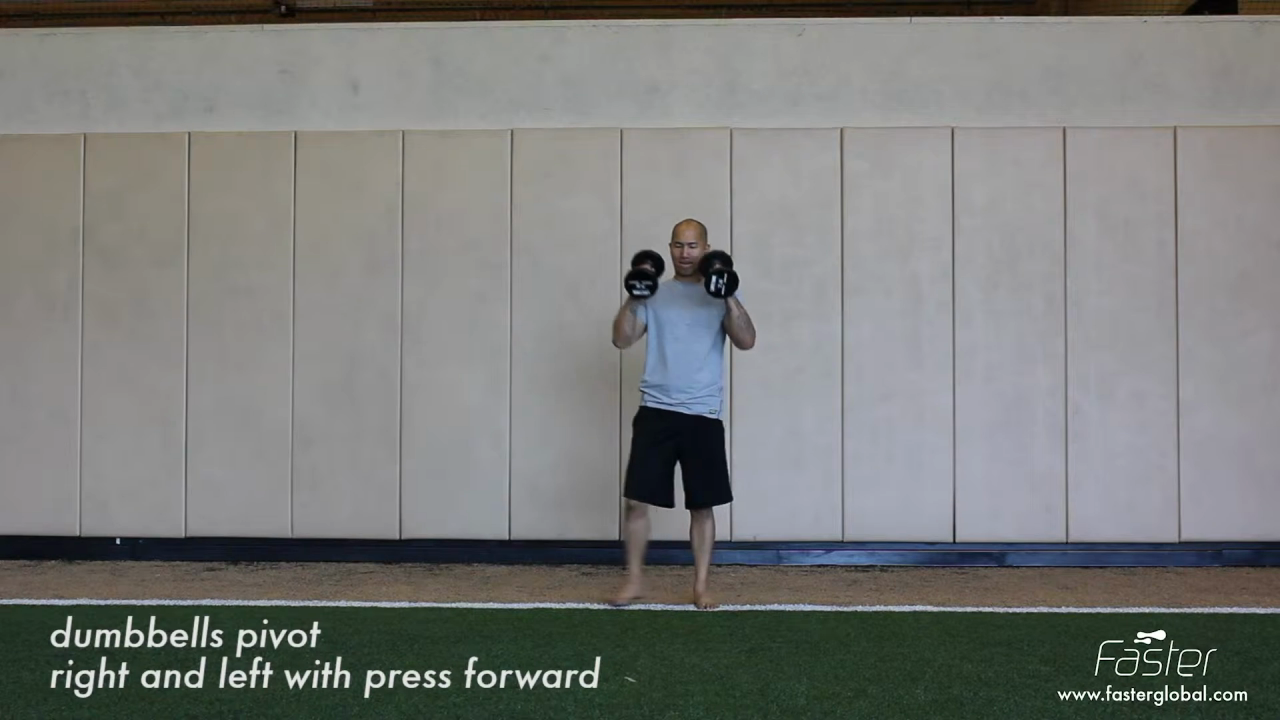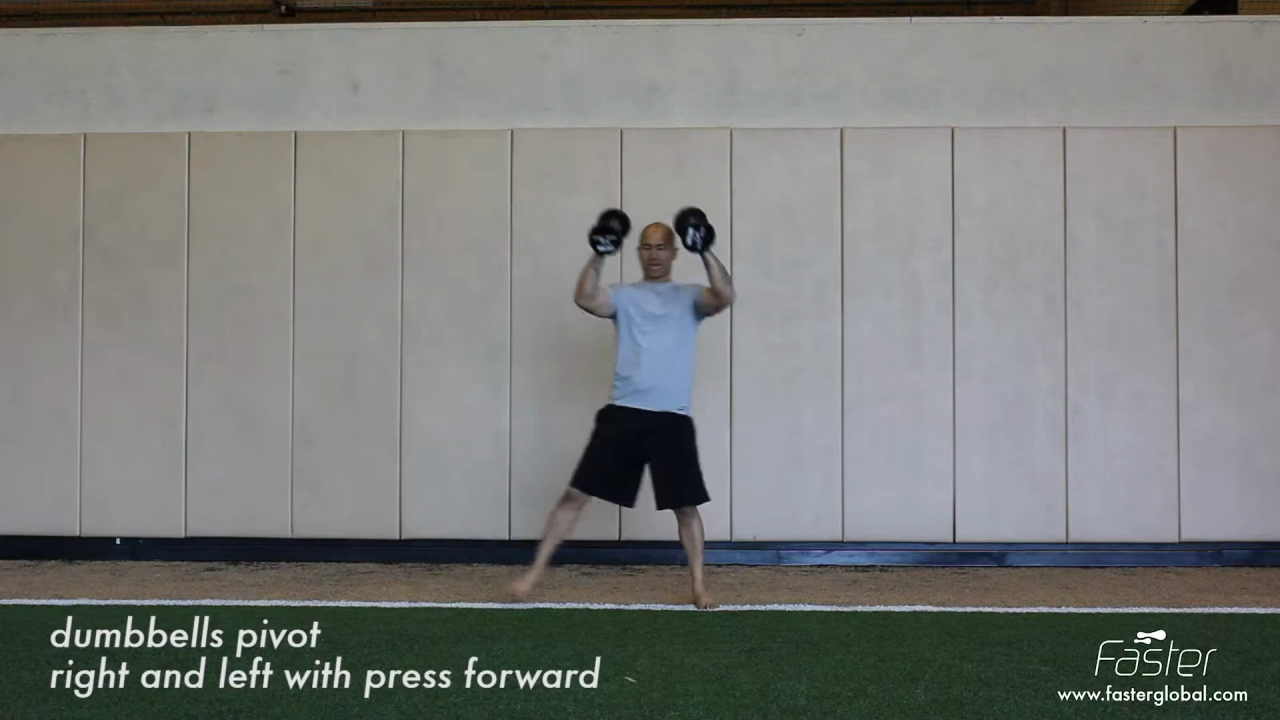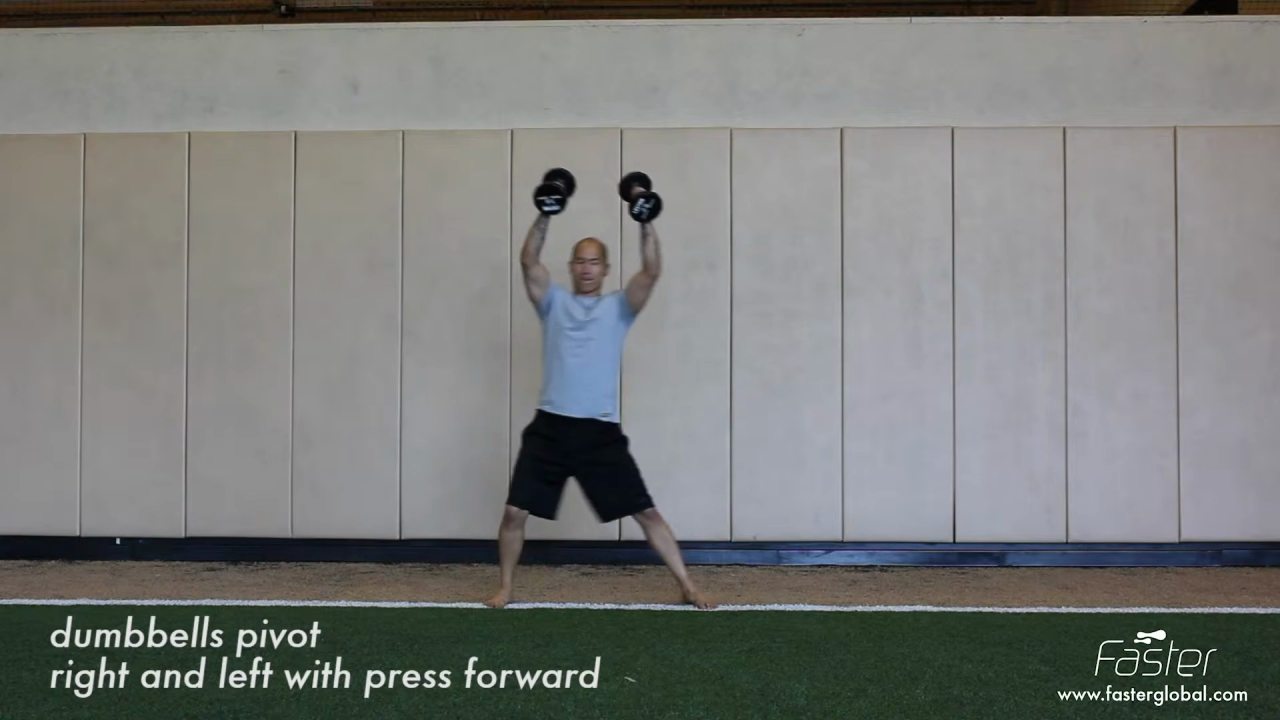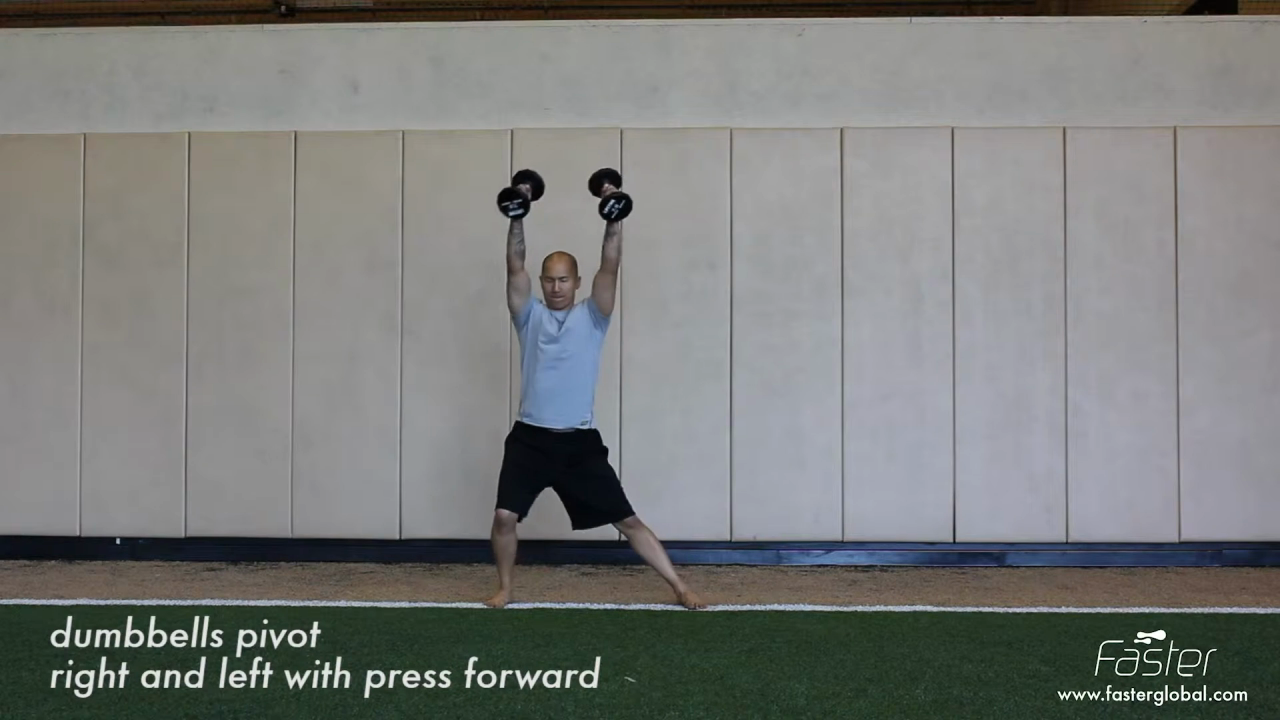
dt=0.3s
person 1, frame 1
left shoulder: (721, 294)
right shoulder: (654, 295)
left elbow: (746, 341)
right elbow: (622, 340)
left wrist: (729, 297)
right wrist: (633, 297)
left hip: (703, 416)
right hip: (656, 412)
left knee: (703, 506)
right knee: (637, 501)
left ankle: (701, 586)
right ankle: (634, 581)
person 1, frame 2
left shoulder: (690, 297)
right shoulder: (625, 296)
left elbow: (725, 296)
right elbow: (583, 296)
left wrist: (704, 250)
right wrist: (599, 252)
left hip: (672, 418)
right hip: (624, 413)
left knee: (687, 506)
right knee: (576, 494)
left ankle: (699, 585)
right ankle: (535, 573)
person 1, frame 3
left shoulder: (619, 307)
right shoulder: (554, 302)
left elbow: (651, 270)
right elbow: (530, 263)
left wrist: (645, 222)
right wrist: (545, 215)
left hip: (600, 430)
right hip: (551, 426)
left knee: (645, 512)
right knee: (516, 512)
left ankle: (687, 585)
right ankle: (506, 587)
person 1, frame 4
left shoulder: (591, 316)
right shoulder: (529, 315)
left elbow: (610, 267)
right elbow: (515, 266)
left wrist: (613, 219)
right wrist: (517, 217)
left hip: (580, 440)
right hip: (530, 437)
left knee: (627, 519)
right knee: (504, 516)
left ankle: (680, 587)
right ankle: (505, 586)
